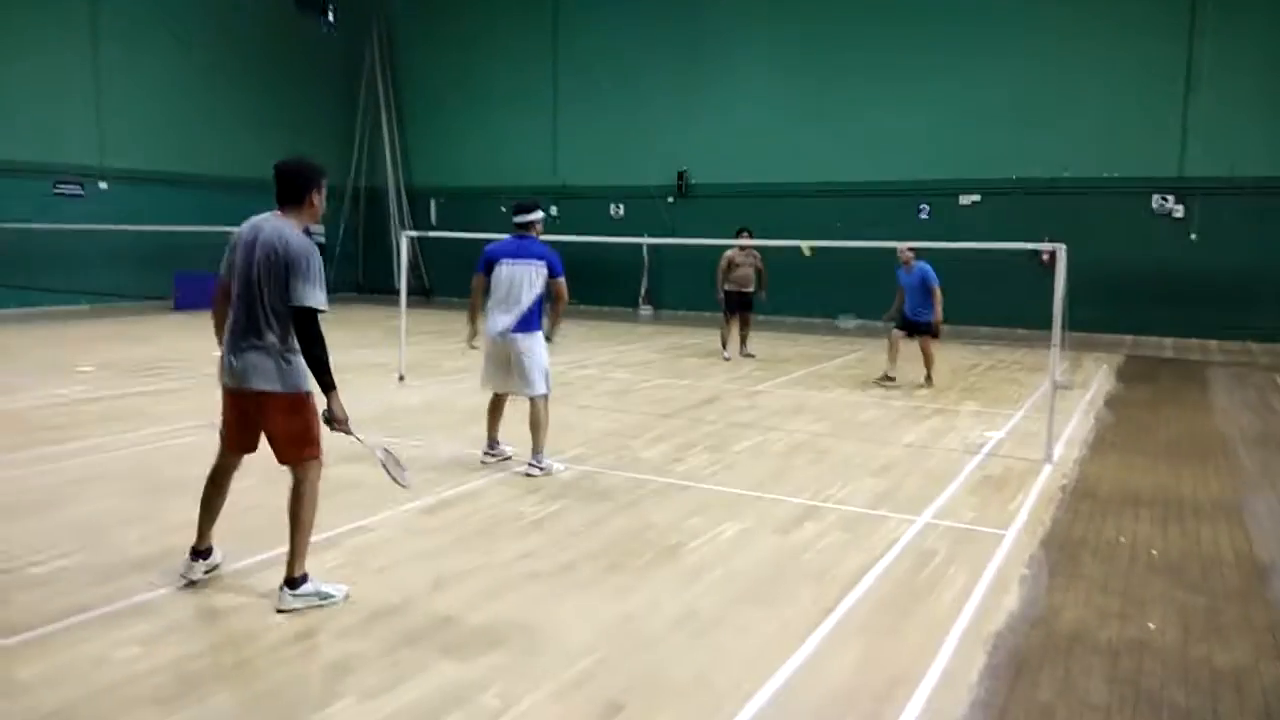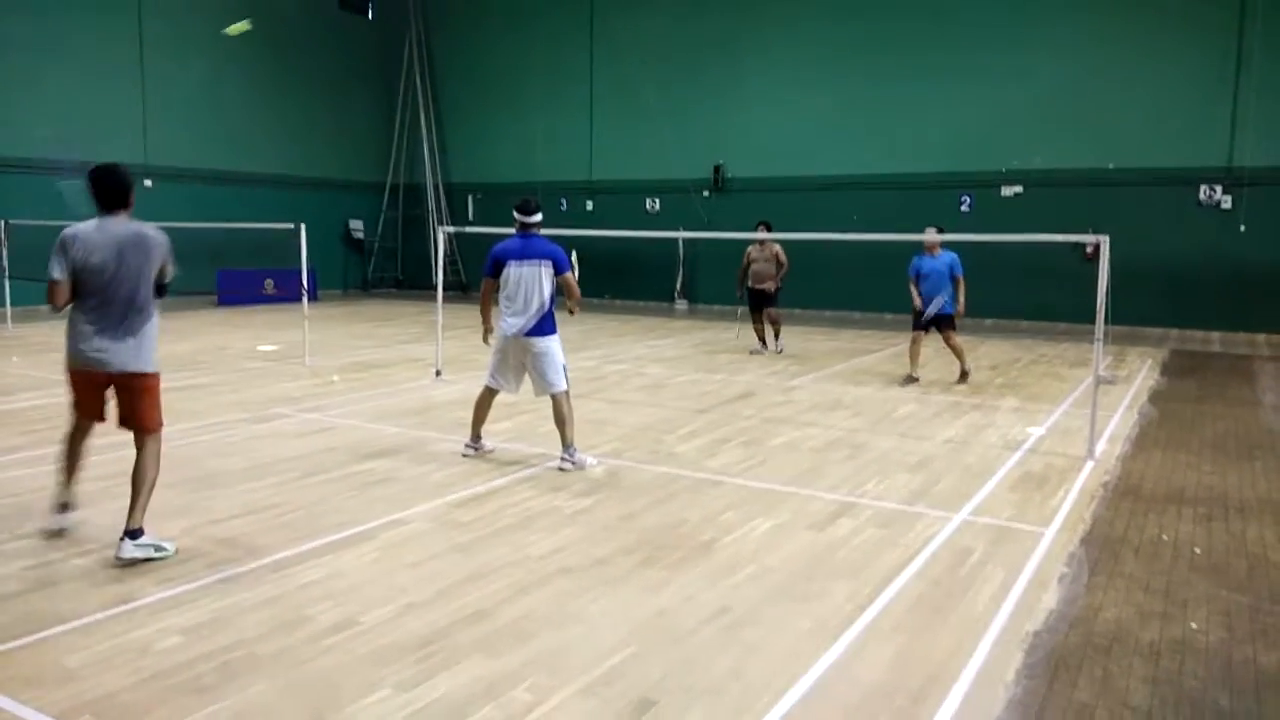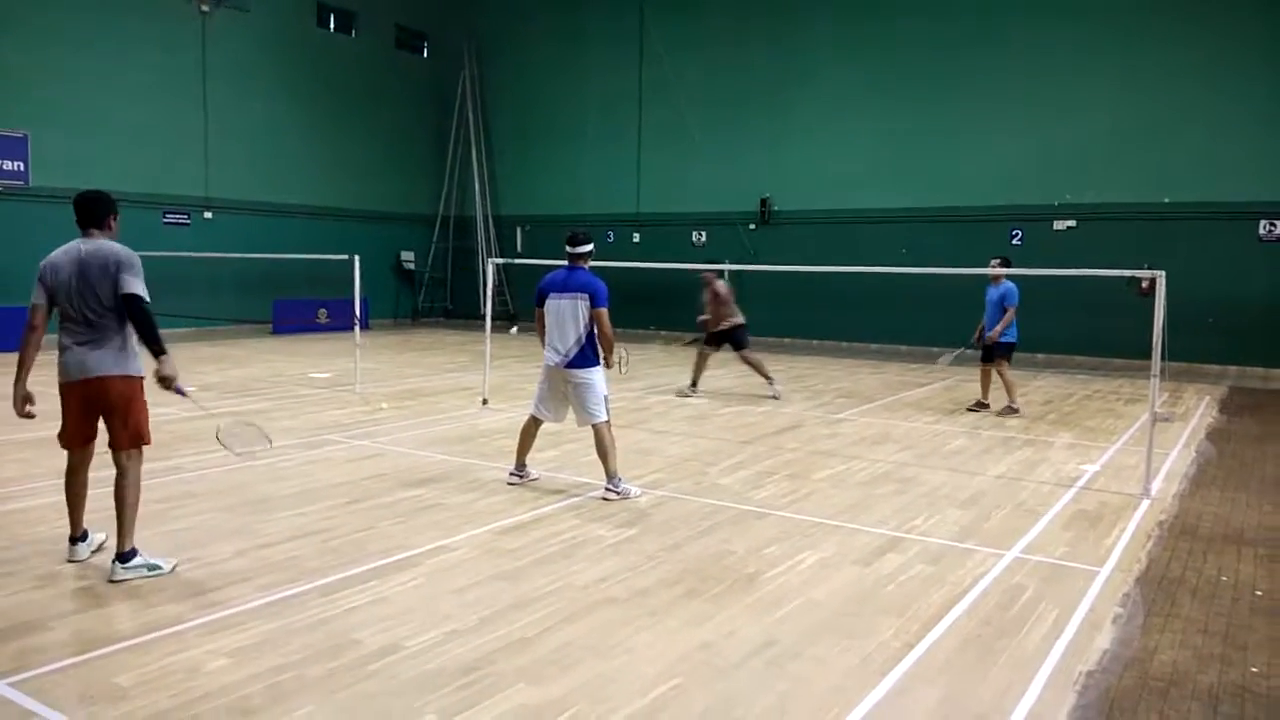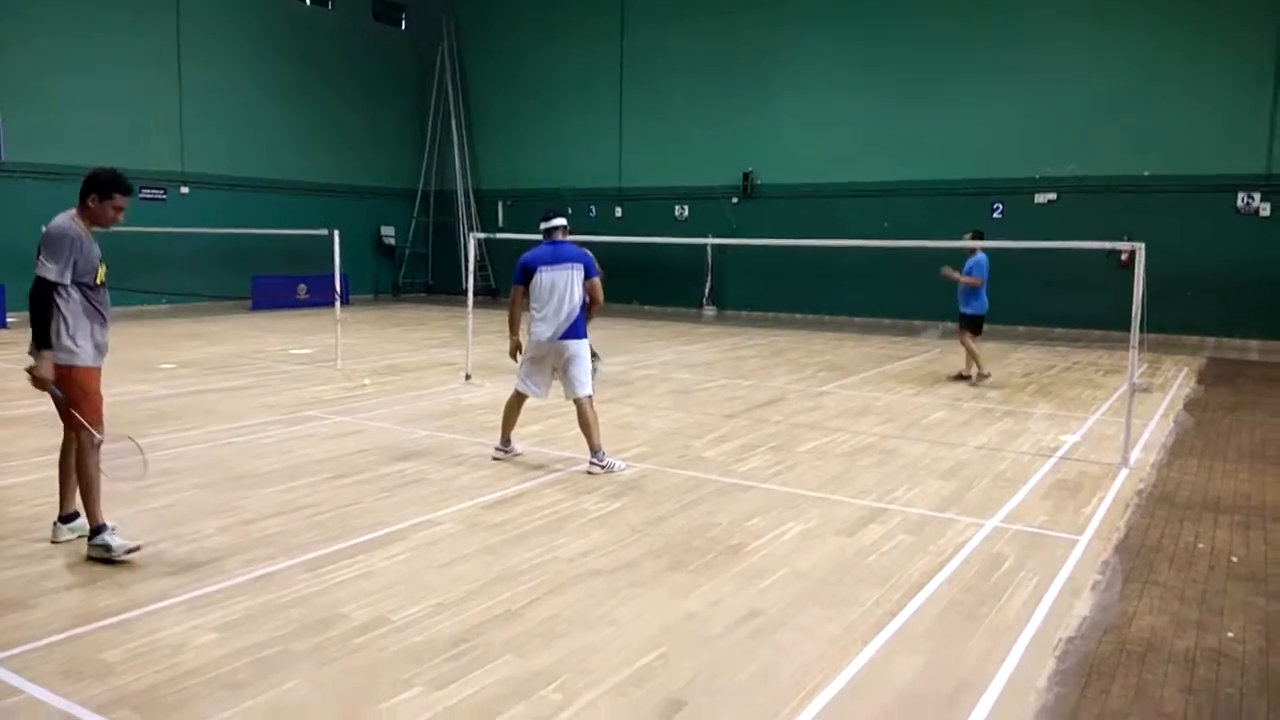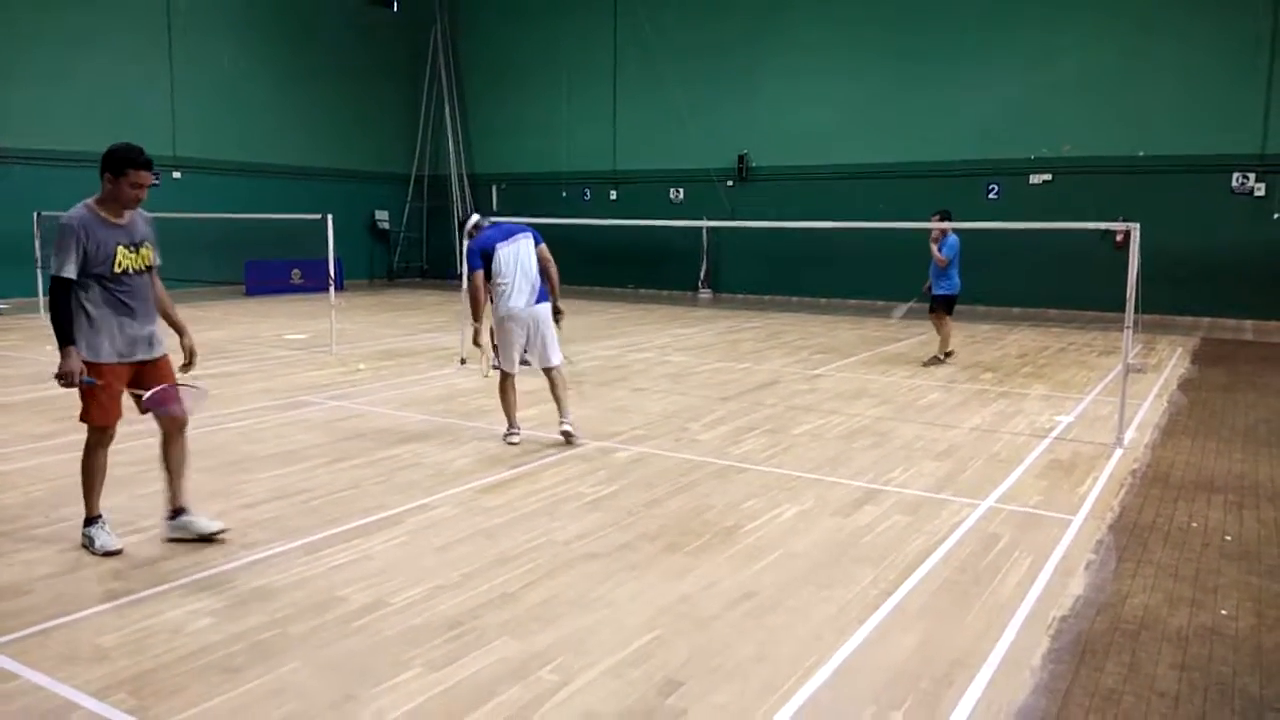
dt=1s
person 1, frame 1
left shoulder: (247, 230)
right shoulder: (301, 249)
left elbow: (221, 298)
right elbow: (306, 327)
right wrist: (332, 394)
left hip: (237, 369)
right hip: (279, 377)
left knee: (228, 458)
right knee: (307, 470)
left ankle: (200, 554)
right ankle: (296, 582)
person 1, frame 2
left shoulder: (74, 237)
right shoulder: (155, 238)
left elbow: (57, 300)
left wrist: (83, 289)
left hip: (86, 354)
right hip: (135, 357)
left knee: (82, 426)
right knee: (149, 441)
left ankle: (63, 505)
right ankle: (134, 535)
person 1, frame 3
left shoulder: (52, 262)
right shoulder: (122, 256)
left elbow: (34, 327)
right elbow: (135, 310)
left wrist: (21, 384)
right wrist: (162, 356)
left hip: (74, 371)
right hip: (119, 371)
left knee: (79, 456)
right knee: (129, 460)
left ankle: (79, 539)
right ankle: (126, 557)
person 1, frame 4
left shoulder: (85, 236)
right shoulder: (64, 234)
right elbow: (41, 294)
right wrist: (44, 355)
left hip: (86, 353)
right hip: (69, 355)
left knee: (78, 435)
right knee: (89, 436)
left ankle: (68, 518)
right ankle: (98, 533)
person 1, frame 5
left shoulder: (141, 222)
right shoulder: (76, 225)
right elbow: (60, 293)
left wrist: (182, 331)
right wrist: (68, 352)
left hip: (148, 346)
right hip: (100, 351)
left knee: (175, 421)
right knee: (102, 433)
left ankle: (179, 515)
right ankle: (93, 522)
person 2, frame 1
left shoulder: (492, 251)
right shoulder: (547, 254)
left elbow: (476, 291)
right elbow: (562, 297)
left wrist: (473, 327)
right wrist: (552, 327)
left hip: (495, 332)
right hip: (527, 335)
left knee: (499, 391)
right knee: (538, 396)
left ankle: (492, 447)
right ankle: (537, 461)
person 2, frame 2
left shoulder: (499, 251)
right shoulder: (553, 251)
left elbow: (486, 293)
right elbow: (573, 292)
left wrist: (486, 323)
right wrist: (572, 305)
left hip: (508, 333)
right hip: (542, 335)
left knee: (490, 388)
right knee: (559, 393)
left ankle: (474, 442)
right ankle: (569, 454)
person 2, frame 3
left shoulder: (547, 282)
right shoulder: (594, 284)
right elbow: (604, 329)
right wrist: (609, 355)
left hip: (553, 364)
right hip: (584, 366)
left knee: (536, 417)
right knee: (601, 423)
left ankle: (518, 470)
right ankle: (613, 484)
person 2, frame 4
left shoulder: (528, 259)
right shoulder: (583, 257)
left elbow: (516, 302)
right elbow: (597, 299)
left wrist: (513, 337)
left hip: (539, 338)
right hip: (573, 339)
left knee: (520, 393)
right knee: (583, 399)
left ankle: (503, 445)
right ankle: (598, 458)
person 2, frame 5
left shoulder: (477, 244)
right shoulder: (525, 230)
left elbow: (477, 287)
right elbow: (549, 264)
left wrist: (477, 324)
right wrist: (556, 300)
left hip: (508, 312)
right hip: (539, 307)
left knee: (508, 373)
right knee: (552, 366)
left ankle: (513, 429)
right ankle: (565, 420)
